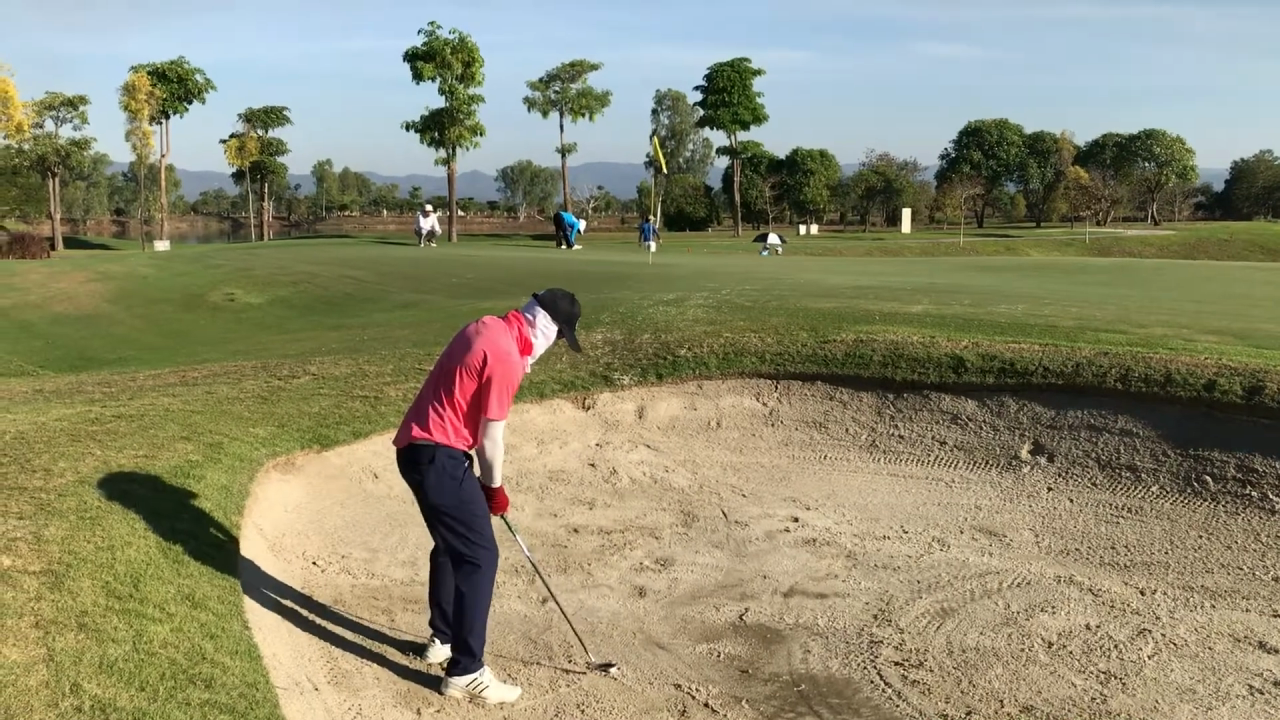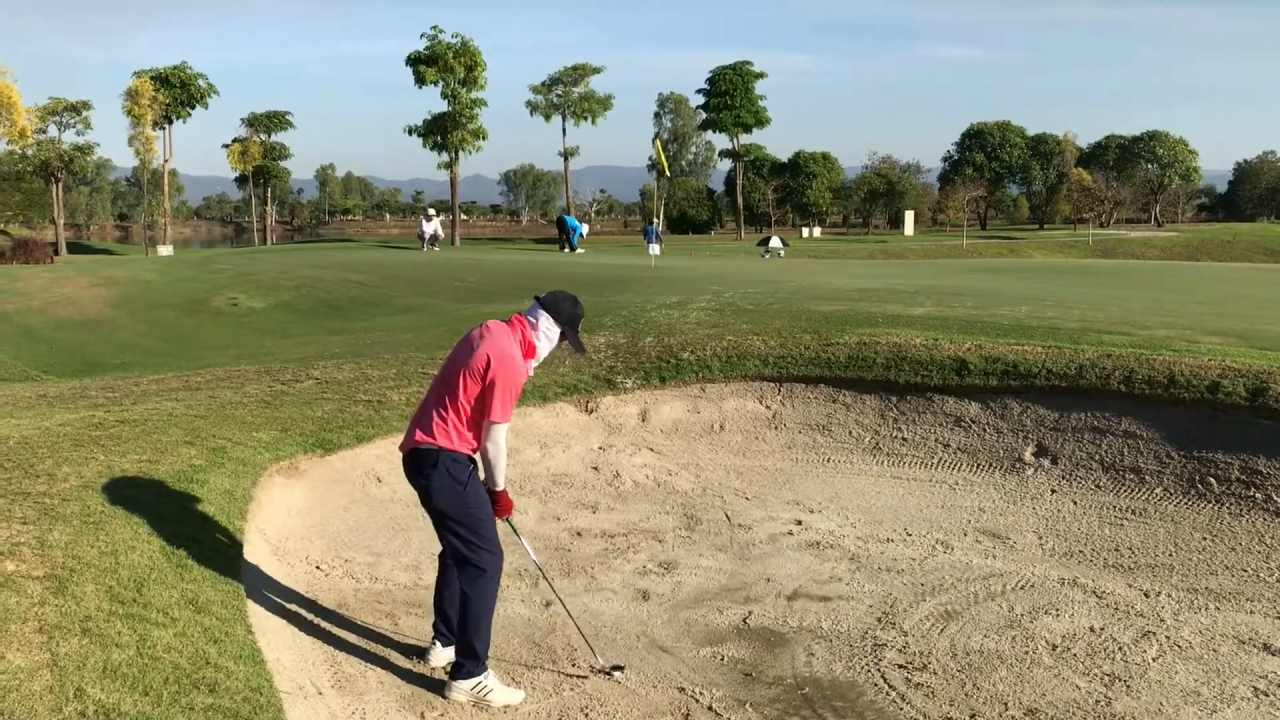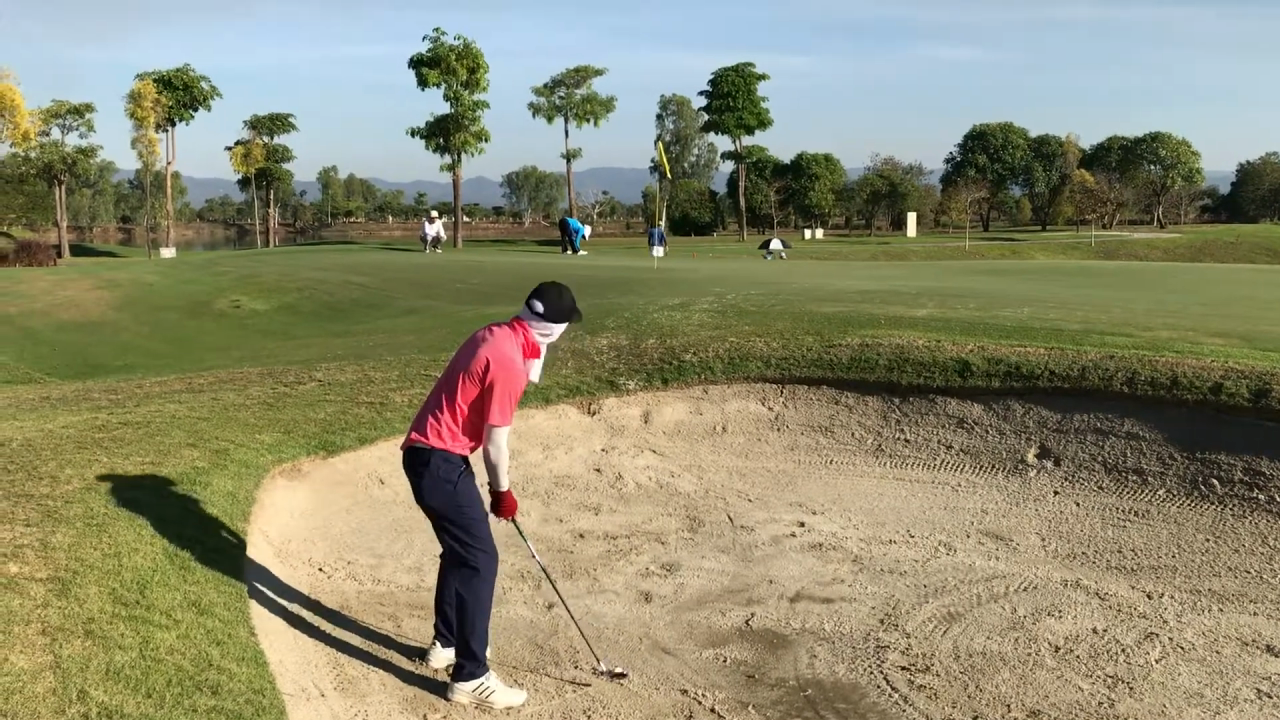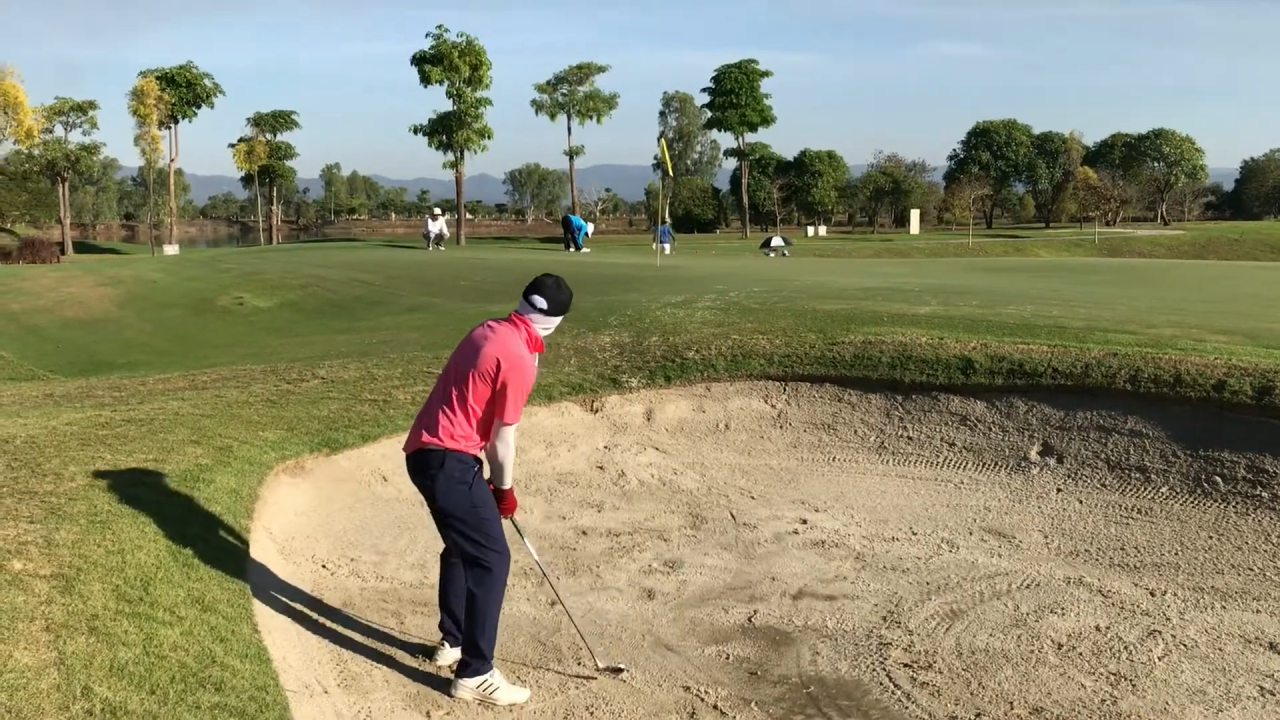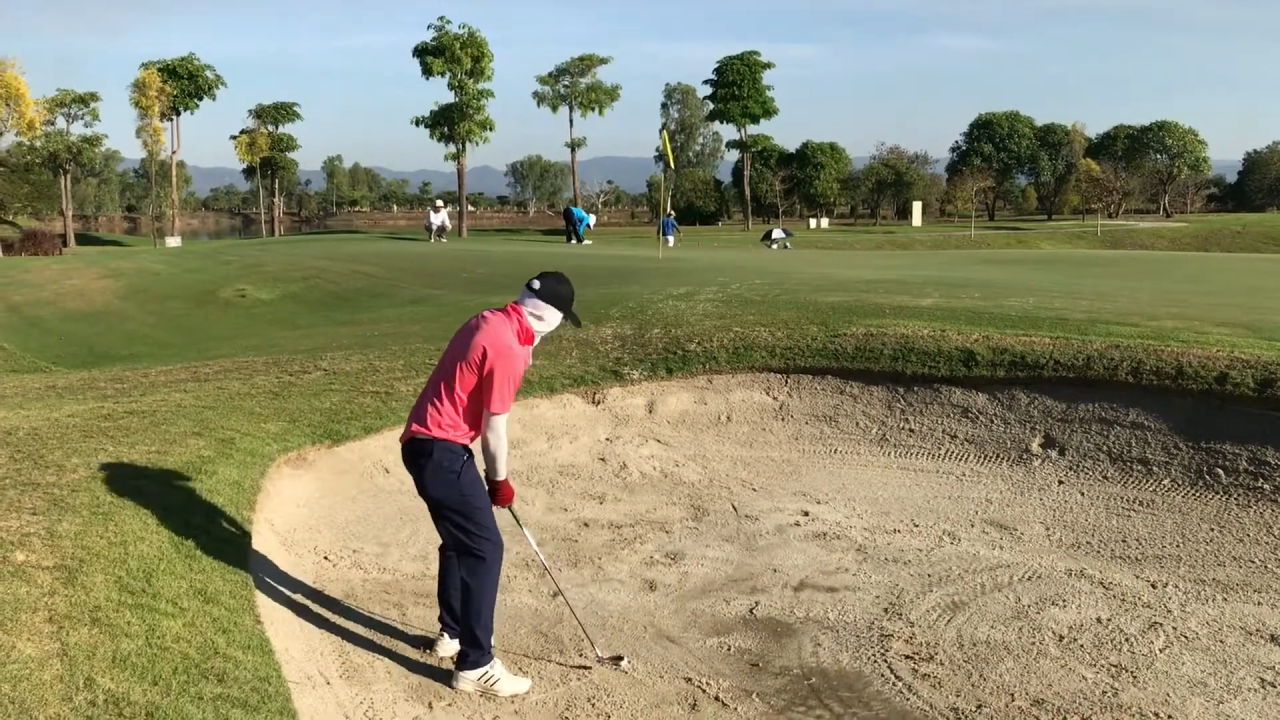
dt=0.3s
person 1, frame 1
left shoulder: (487, 326)
right shoulder: (506, 358)
right elbow: (490, 435)
right wrist: (495, 488)
left hip: (416, 447)
right hip: (439, 457)
left knee: (451, 547)
right knee: (479, 557)
left ankle: (443, 639)
right ankle: (465, 672)
person 1, frame 2
left shoulder: (491, 330)
right shoulder: (510, 361)
right elbow: (492, 439)
left wrist: (490, 486)
right wrist: (498, 491)
left hip: (422, 451)
right hip: (444, 460)
left knee: (460, 551)
right knee: (484, 560)
left ankle: (445, 642)
right ankle: (468, 676)
person 1, frame 3
left shoulder: (494, 335)
right shoulder: (511, 365)
right elbow: (494, 442)
right wrist: (503, 491)
left hip: (425, 453)
right hip: (441, 462)
left knee: (460, 551)
right knee: (480, 561)
left ankle: (446, 644)
right ankle: (470, 677)
person 1, frame 4
left shoulder: (489, 331)
right shoulder: (519, 362)
right elbow: (502, 438)
left wrist: (496, 484)
right wrist: (505, 489)
left hip: (424, 451)
right hip: (450, 461)
left knee: (461, 548)
right knee: (491, 559)
left ankle: (453, 641)
right ankle: (474, 674)
person 1, frame 5
left shoulder: (488, 321)
right shoulder: (508, 350)
right elbow: (493, 429)
right wrist: (499, 481)
left hip: (421, 442)
right hip: (442, 451)
left knee: (459, 542)
right knee: (484, 551)
left ankle: (451, 633)
right ankle: (475, 666)
